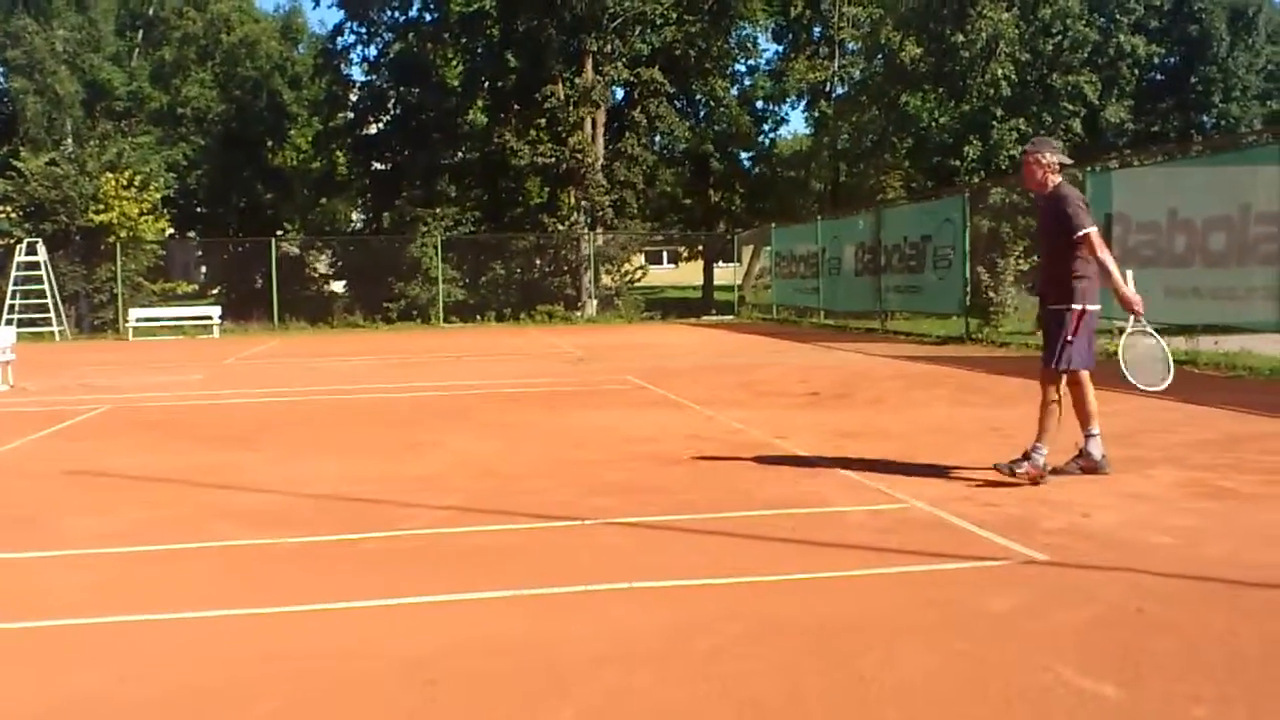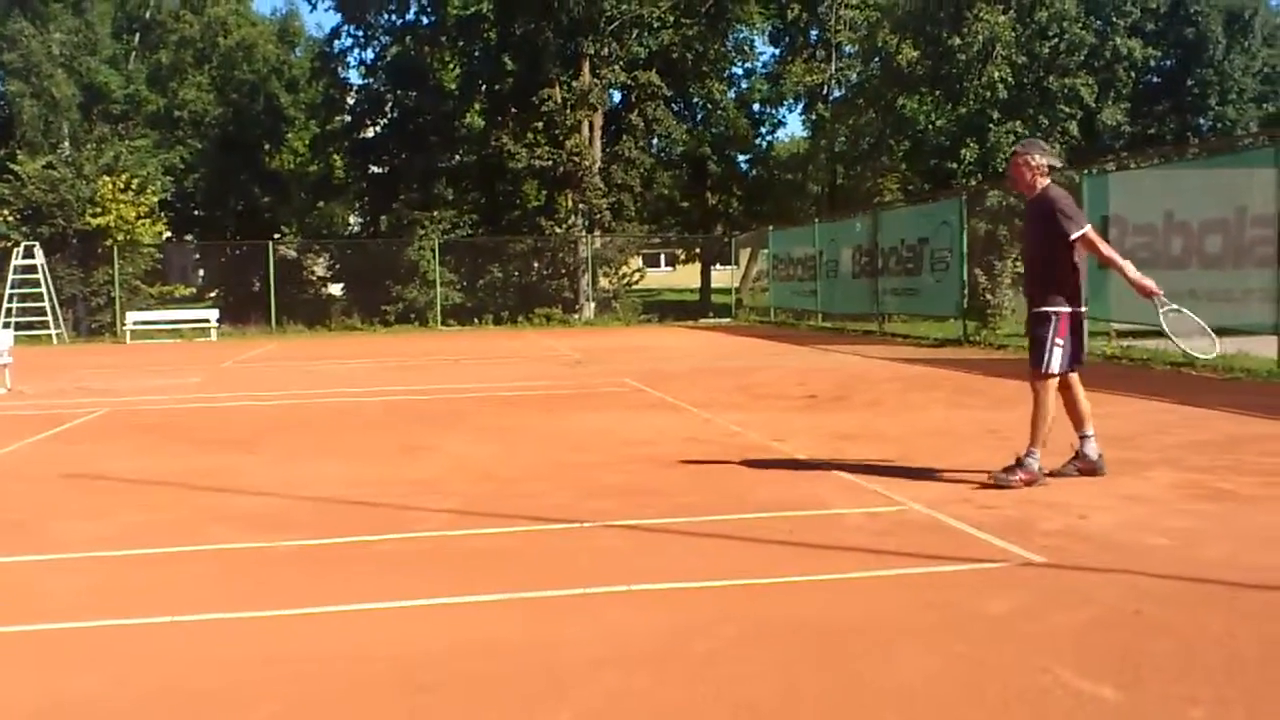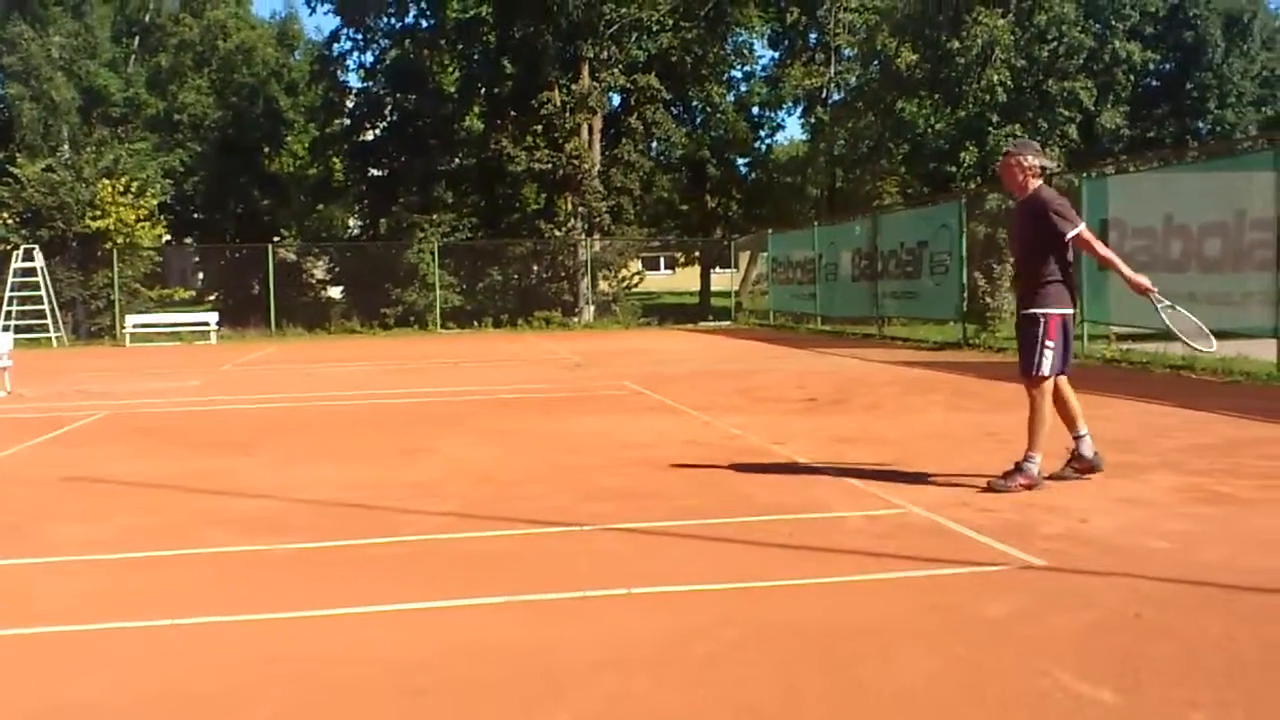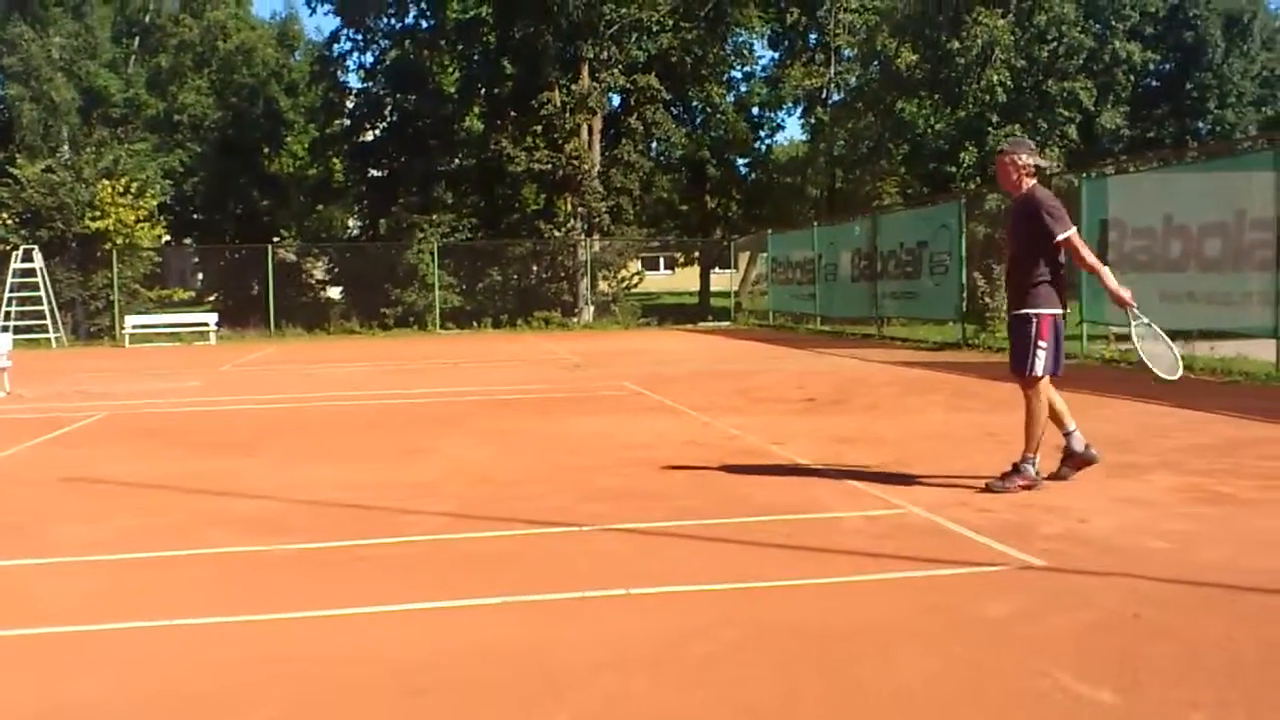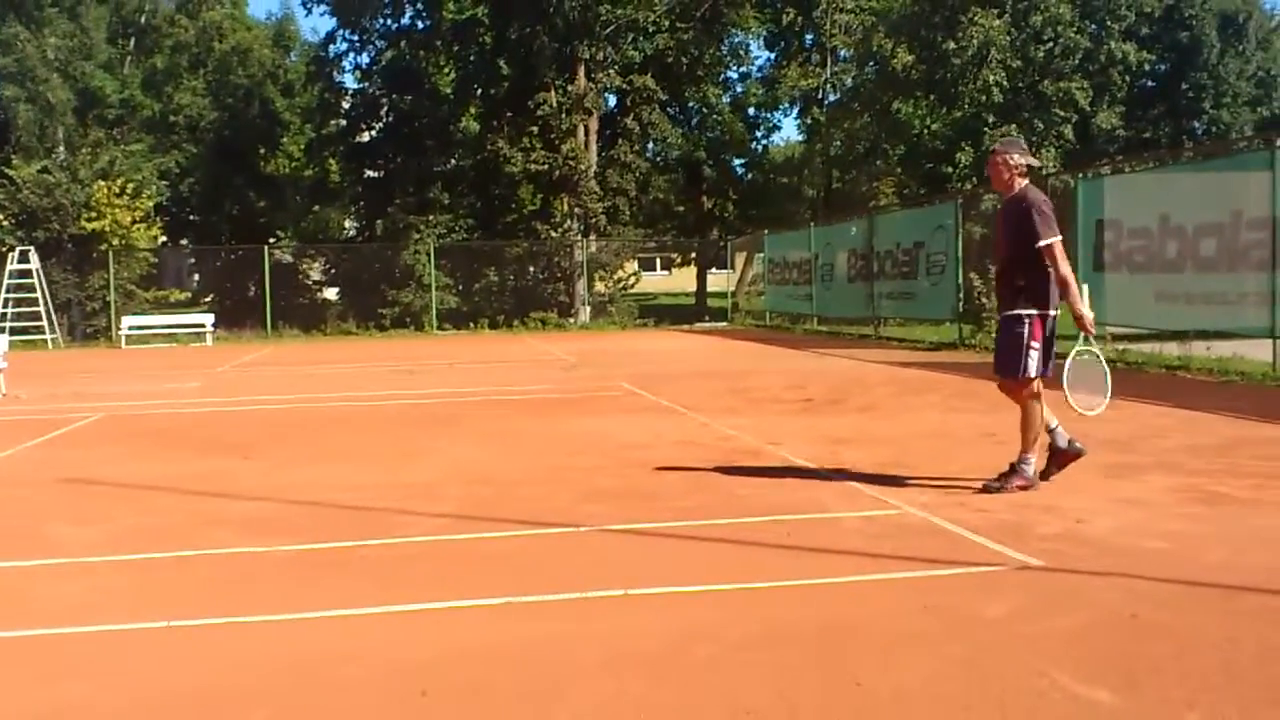
dt=0.1s
person 1, frame 1
left shoulder: (1065, 199)
right shoulder: (1047, 202)
left elbow: (1095, 246)
left wrist: (1121, 288)
right wrist: (1044, 307)
left hip: (1072, 302)
right hip: (1061, 301)
left knee: (1052, 377)
right knee: (1076, 376)
left ankle: (1037, 460)
right ankle: (1093, 452)
person 1, frame 2
left shoulder: (1054, 202)
right shoulder: (1035, 204)
left elbow: (1094, 243)
left wrist: (1134, 277)
left hip: (1057, 304)
right hip: (1046, 304)
left knee: (1045, 381)
right knee: (1067, 379)
left ankle: (1031, 464)
right ankle: (1089, 453)
person 1, frame 3
left shoulder: (1046, 202)
right shoulder: (1024, 205)
left elbow: (1089, 242)
left wrist: (1128, 275)
left hip: (1047, 305)
right hip: (1035, 305)
left knee: (1039, 385)
right knee: (1055, 381)
left ankle: (1029, 468)
right ankle: (1085, 453)
person 1, frame 4
left shoulder: (1042, 203)
right shoulder: (1020, 204)
left elbow: (1077, 247)
left wrist: (1111, 285)
left hip: (1042, 306)
right hip: (1025, 307)
left knee: (1035, 383)
right knee: (1032, 383)
left ankle: (1028, 467)
right ankle: (1077, 446)
person 1, frame 5
left shoulder: (1032, 203)
right shoulder: (1010, 204)
left elbow: (1057, 257)
left wrist: (1076, 303)
left hip: (1031, 307)
right hip: (1015, 307)
left knee: (1027, 384)
right knee: (1009, 383)
left ankle: (1025, 469)
right ankle: (1061, 442)
